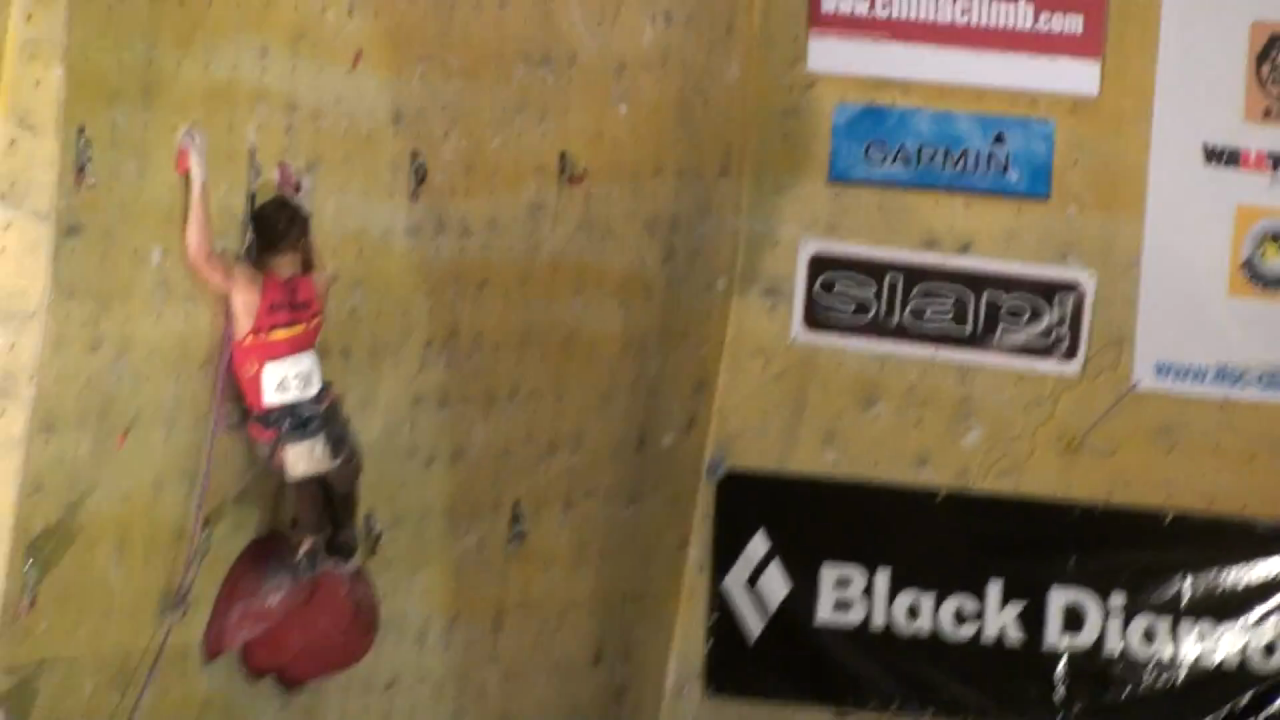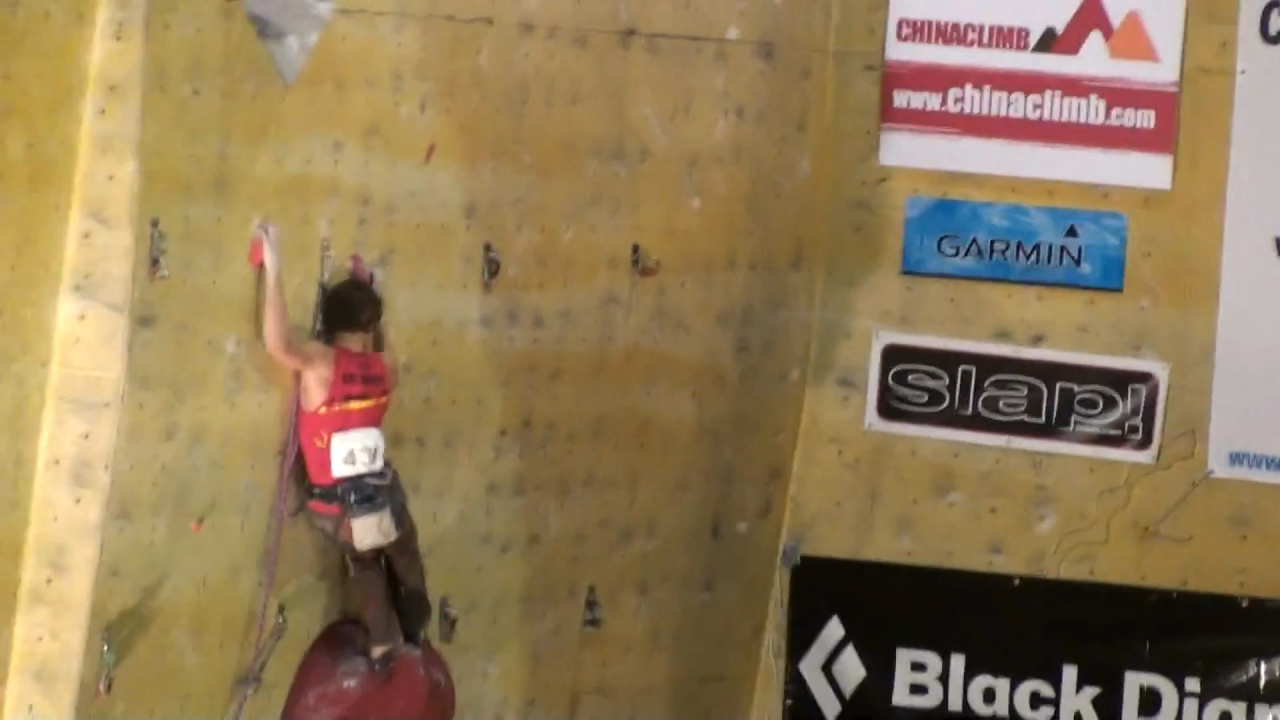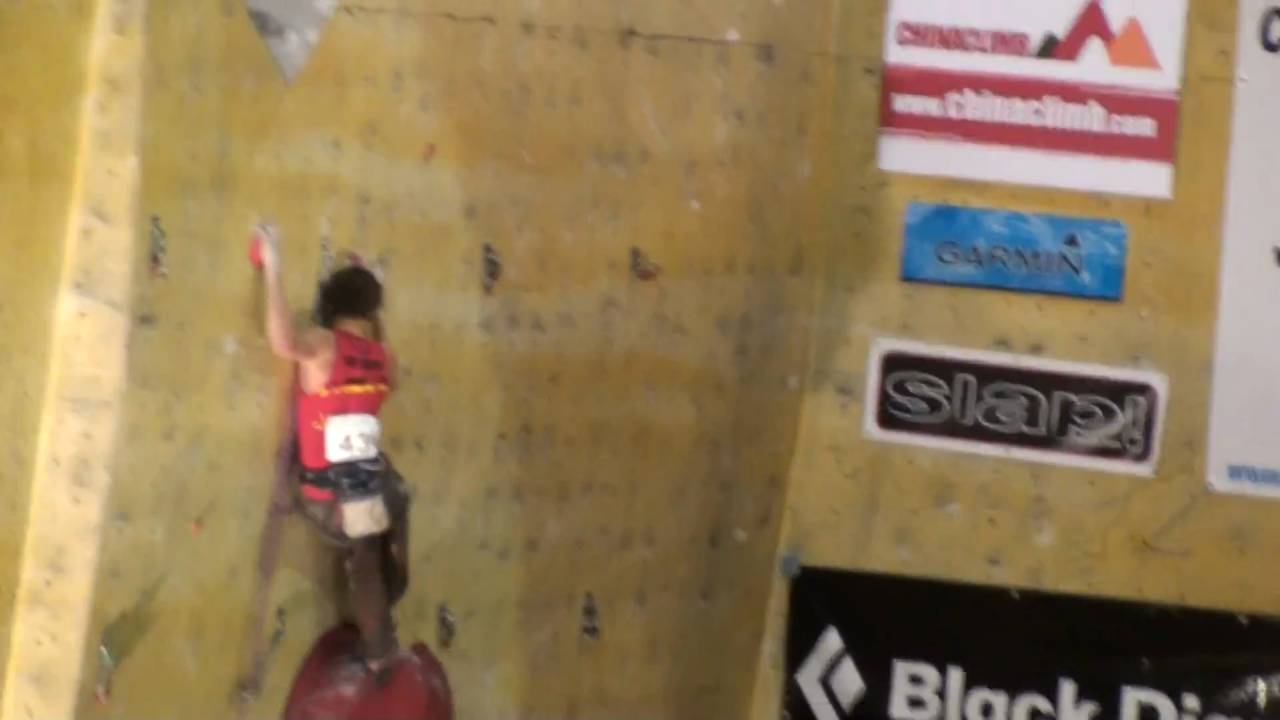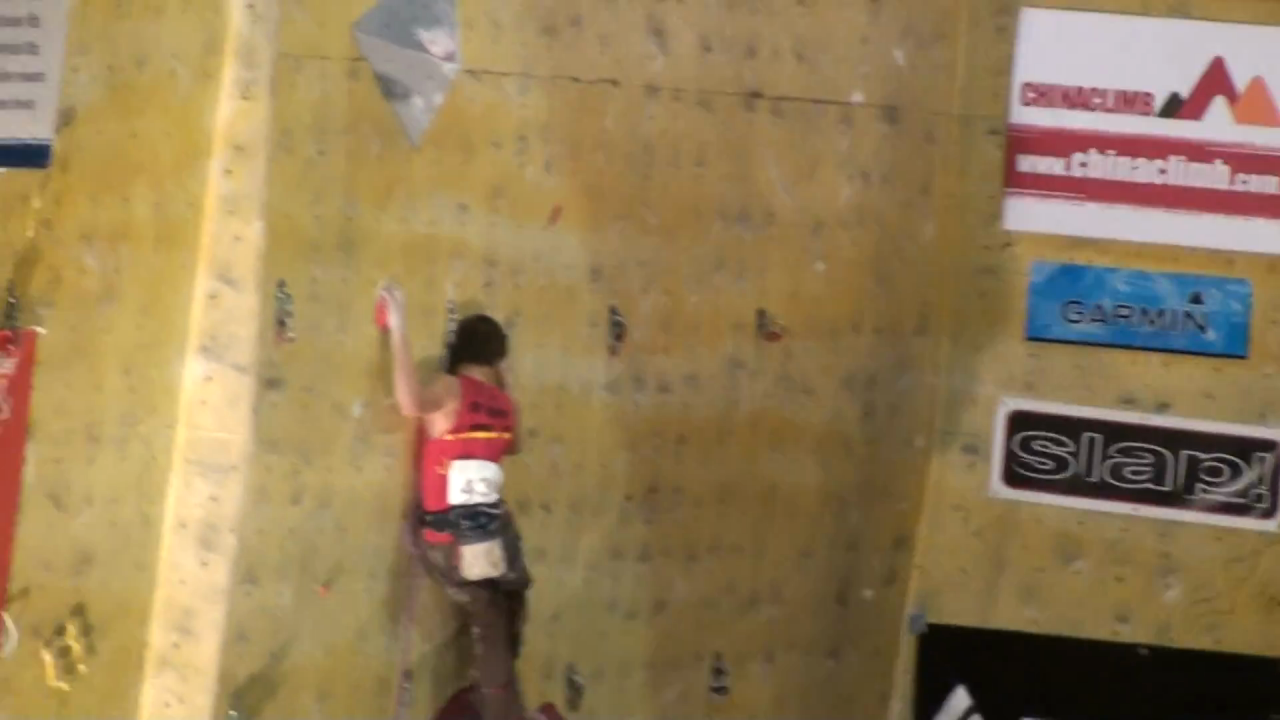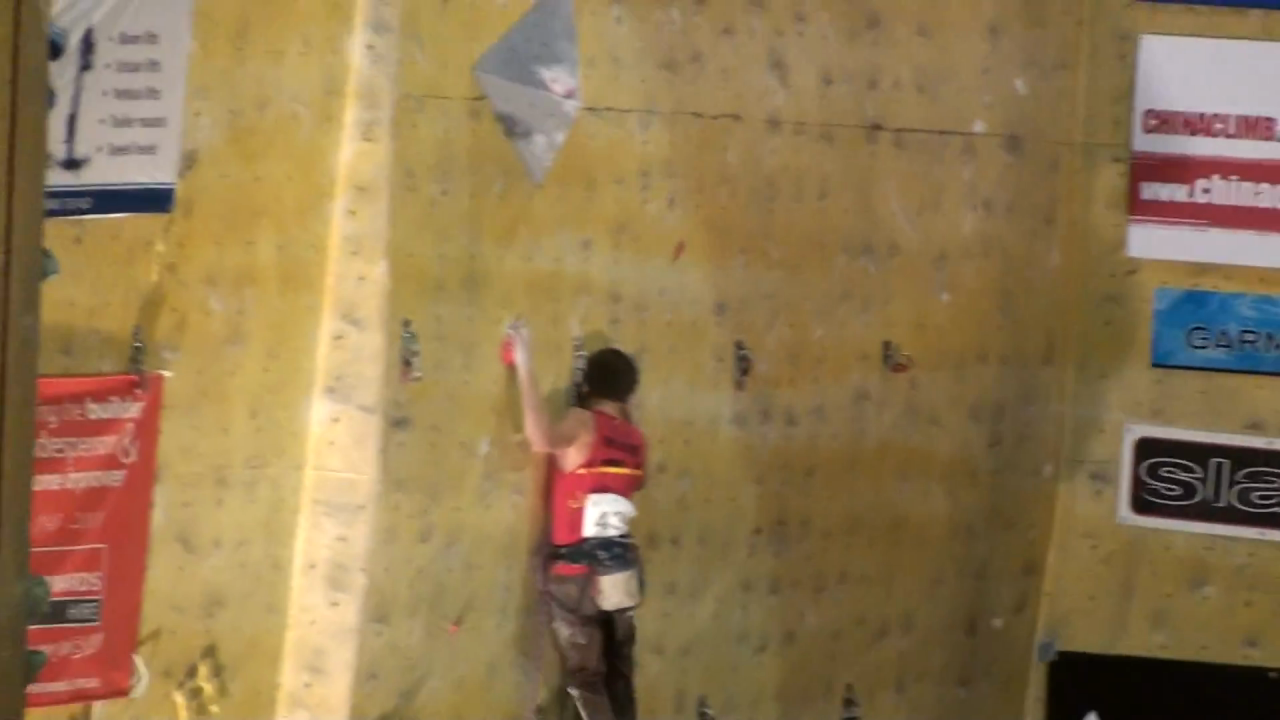
dt=0.3s
person 1, frame 1
left shoulder: (249, 288)
right shoulder: (317, 287)
left elbow: (200, 254)
right elbow: (309, 261)
left wrist: (198, 178)
right wrist: (293, 197)
left hip: (276, 433)
right hip: (323, 422)
right knee: (344, 474)
left ankle: (312, 536)
right ankle: (340, 544)
person 1, frame 2
left shoulder: (322, 363)
right shoulder: (384, 367)
left elbow: (277, 342)
left wrist: (272, 268)
right wrist: (366, 292)
left hip: (335, 509)
right hip: (382, 498)
left knee: (362, 559)
right knee: (403, 559)
left ankle: (384, 640)
right ankle: (413, 631)
person 1, frame 3
left shoulder: (323, 344)
right shoulder: (383, 355)
left elbow: (282, 341)
left wrist: (272, 268)
right wrist: (373, 317)
left hip: (325, 496)
right hip: (374, 487)
left knee: (363, 556)
left ankle: (379, 655)
person 1, frame 4
left shoulder: (449, 389)
right shoulder: (506, 405)
left elbow: (410, 403)
left wrist: (397, 328)
right wrist: (498, 374)
left hip: (445, 541)
right hip: (494, 534)
left knee: (488, 622)
right knee: (511, 591)
person 1, frame 5
left shoulder: (579, 423)
right shoulder: (632, 438)
left elbow: (541, 440)
left wrist: (523, 366)
left hip: (574, 574)
right hip: (620, 569)
left knee: (584, 673)
right knee: (618, 658)
